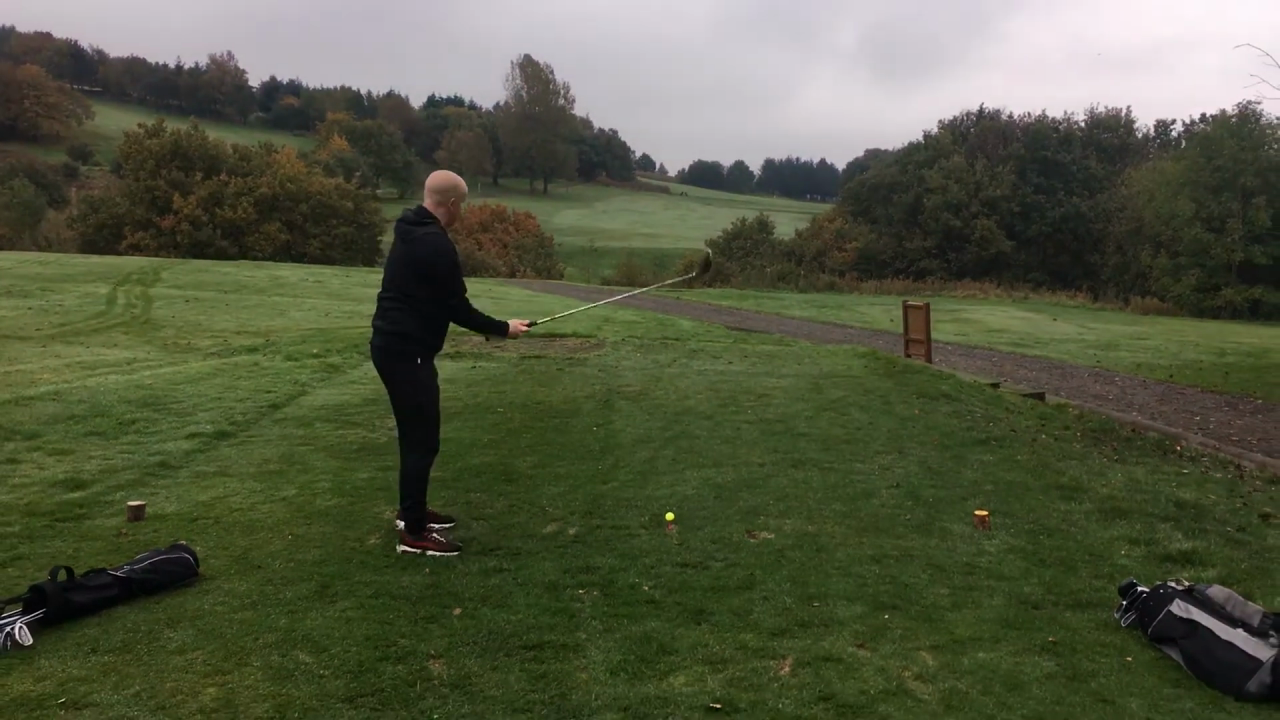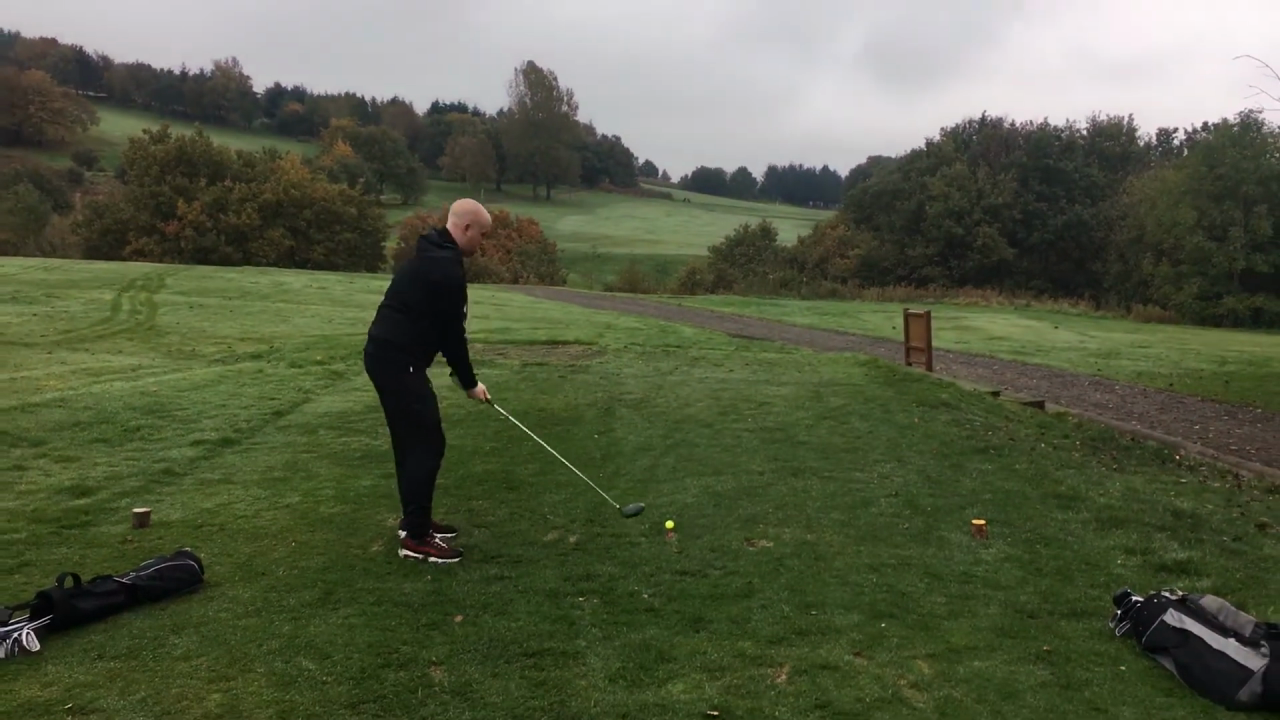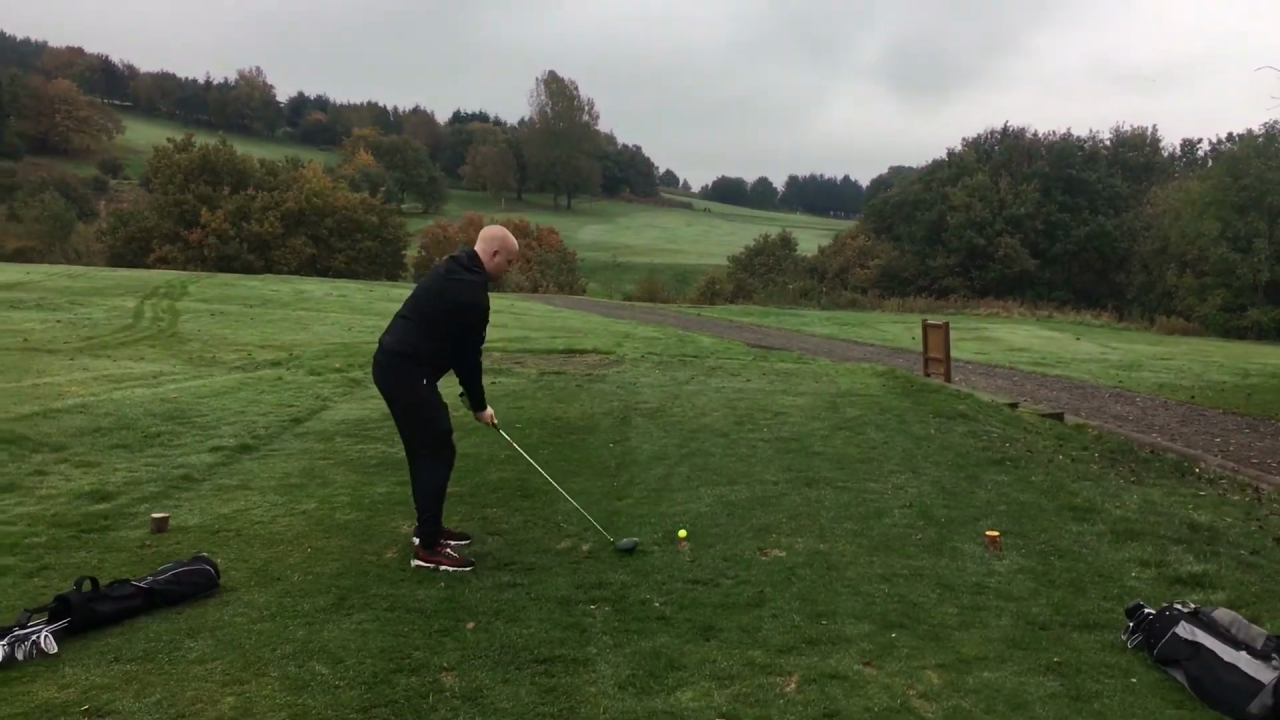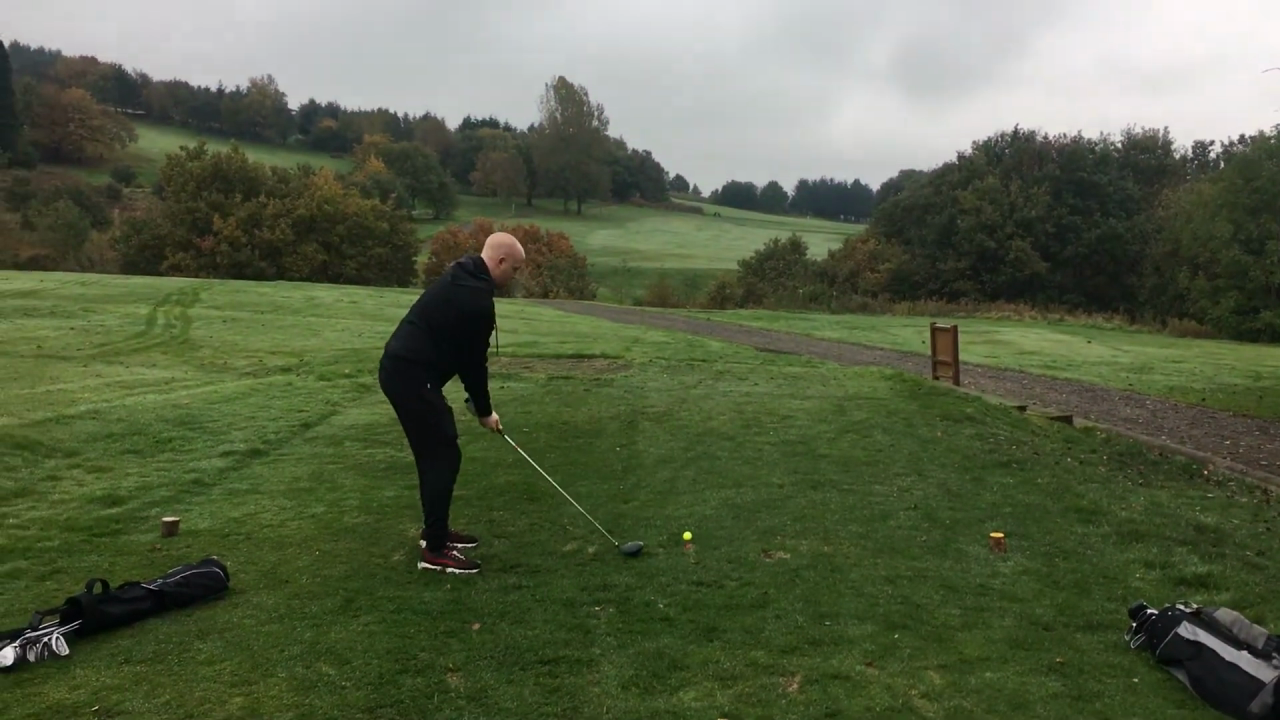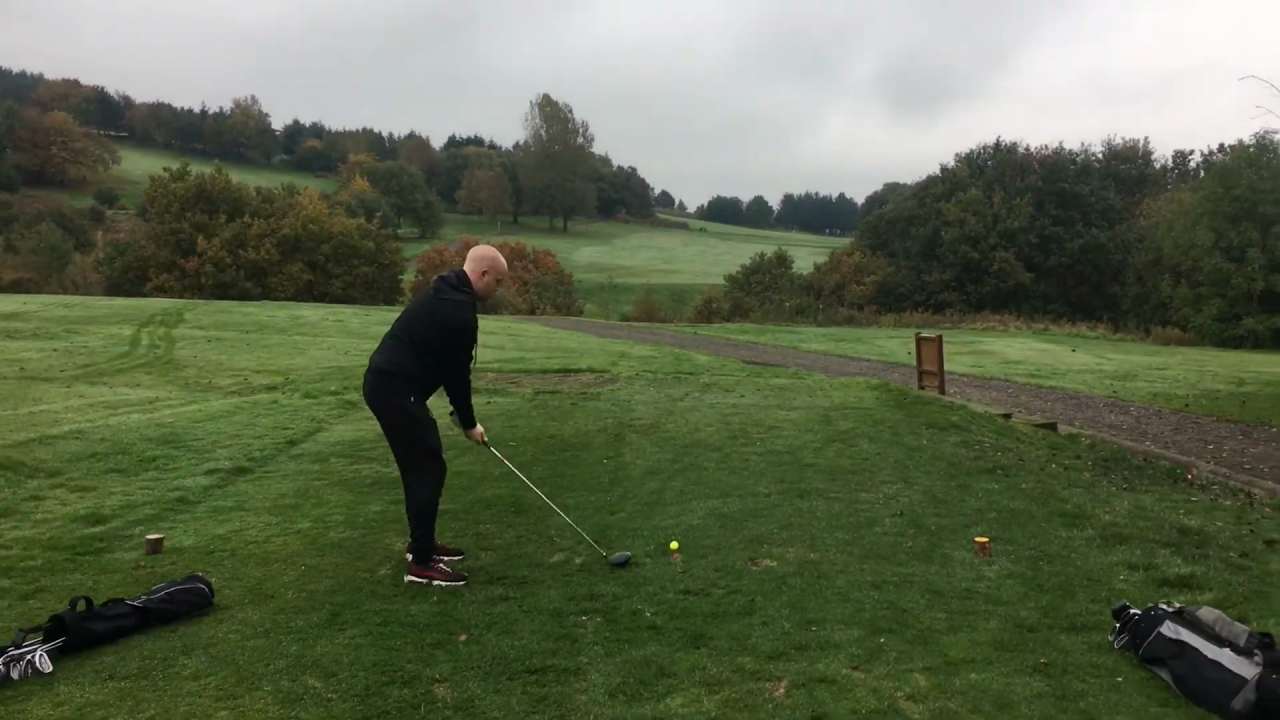
dt=0.3s
person 1, frame 1
left shoulder: (411, 234)
right shoulder: (435, 245)
right elbow: (456, 308)
left wrist: (491, 328)
right wrist: (504, 329)
left hip: (394, 344)
right hip: (407, 352)
left knee: (417, 433)
right knee: (421, 439)
left ankle: (411, 510)
right ankle: (413, 532)
person 1, frame 2
left shoulder: (430, 254)
right shoulder: (447, 267)
right elbow: (451, 332)
left wrist: (461, 373)
right wrist: (469, 382)
left hip: (388, 353)
right hip: (398, 360)
left knee: (414, 441)
right knee: (426, 444)
left ankle: (414, 519)
right ankle: (416, 537)
person 1, frame 3
left shoulder: (453, 272)
right shoulder: (471, 293)
right elbow: (468, 354)
left wrist: (473, 397)
right wrist: (479, 404)
left hip: (395, 362)
right hip: (407, 371)
left knee: (427, 450)
right knee: (437, 453)
left ankle: (428, 527)
right ankle: (428, 546)
person 1, frame 4
left shoulder: (461, 278)
right shoulder: (476, 300)
right elbow: (473, 360)
left wrist: (478, 403)
right wrist: (484, 410)
left hip: (401, 367)
right hip: (412, 376)
left knee: (435, 453)
right knee: (443, 456)
left ankle: (435, 530)
right ankle: (435, 549)
person 1, frame 5
left shoulder: (447, 294)
right shoulder: (458, 312)
left elbow: (449, 367)
right elbow: (457, 373)
left wrist: (463, 415)
right wrist: (469, 423)
left hip: (388, 382)
right hip: (396, 390)
left knee: (422, 466)
right knee: (428, 469)
left ankle: (422, 543)
right ankle: (421, 562)
